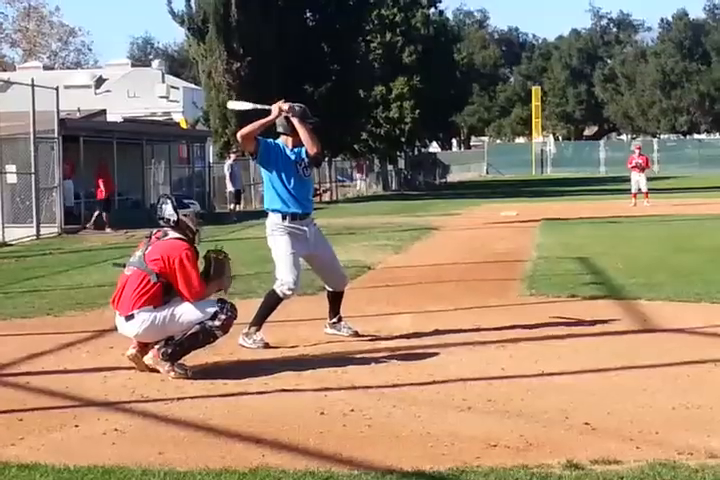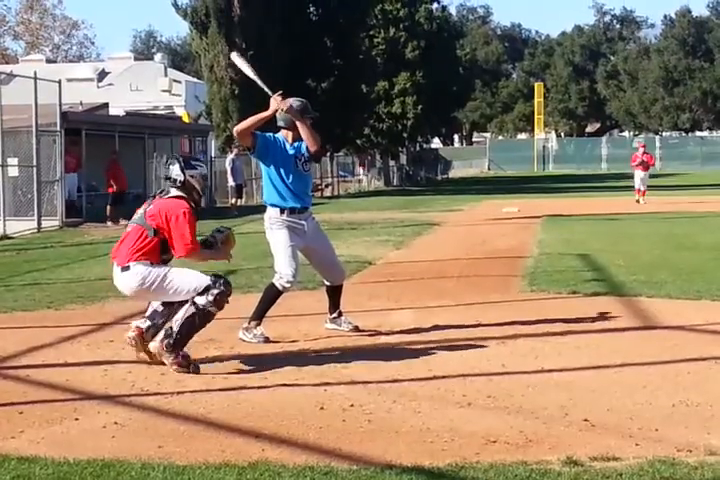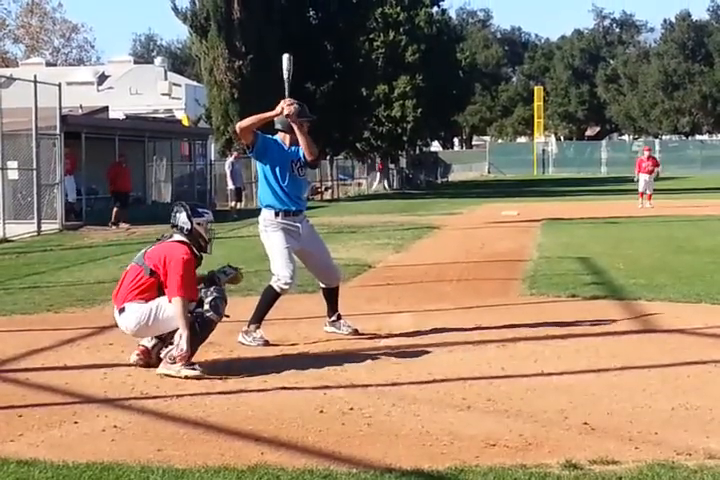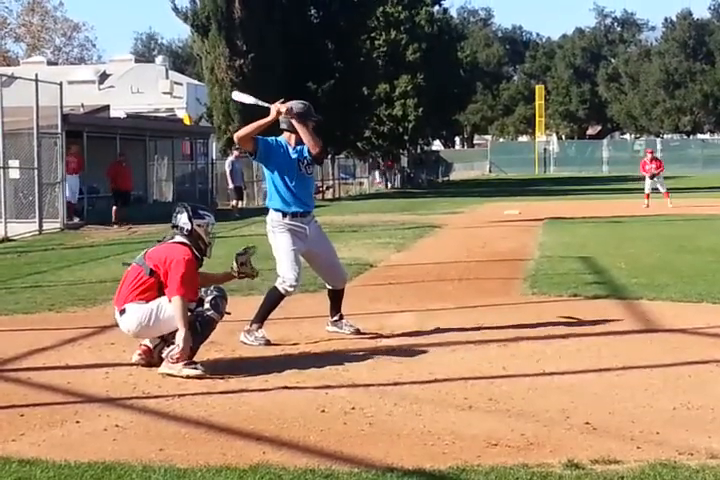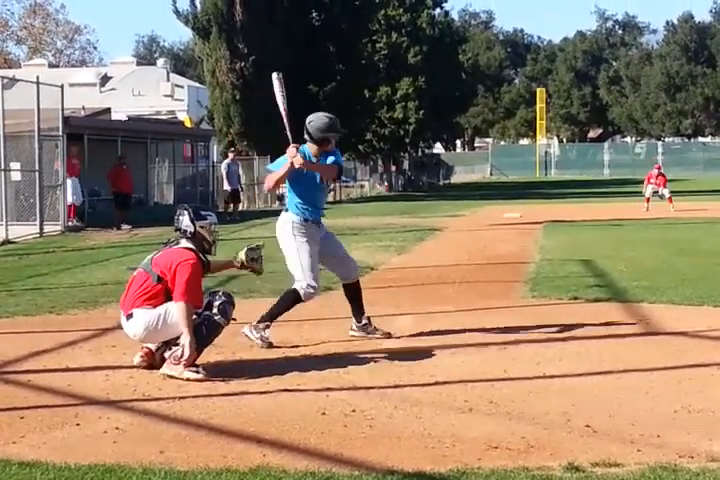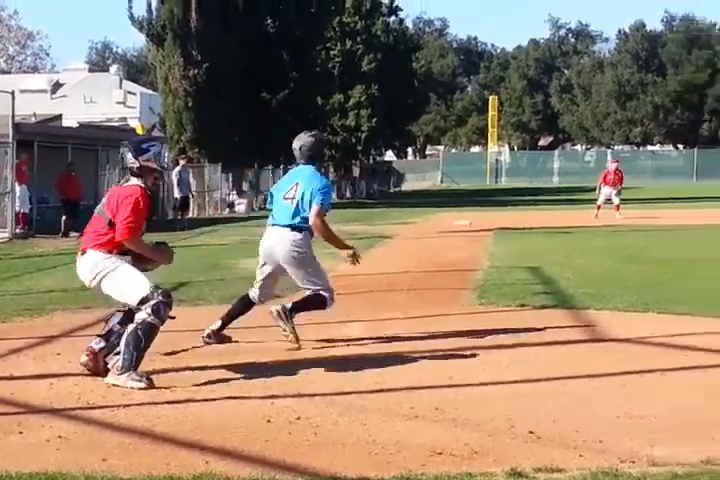
dt=0.7s
person 1, frame 1
left shoulder: (303, 152)
right shoulder: (269, 149)
left elbow: (315, 149)
right elbow: (242, 137)
left wrist: (294, 116)
right wrist: (273, 116)
left hip: (307, 224)
right hip: (281, 226)
left knee: (337, 277)
right knee: (287, 284)
left ankle: (334, 321)
right ankle: (250, 331)
person 1, frame 2
left shoulder: (304, 147)
right shoulder: (268, 143)
left elbow: (316, 148)
right elbow: (238, 132)
left wrist: (294, 115)
right wrist: (270, 112)
left hip: (306, 219)
right hip: (280, 220)
left knee: (335, 271)
right knee: (286, 276)
left ankle: (334, 316)
right ankle: (251, 326)
person 1, frame 3
left shoulder: (300, 150)
right shoulder: (266, 144)
left elbow: (313, 158)
right elbow: (241, 128)
left wrist: (293, 122)
right wrist: (276, 112)
left hip: (300, 221)
right hip: (274, 222)
left knee: (330, 272)
right knee: (284, 277)
left ankle: (333, 319)
right ankle: (250, 329)
person 1, frame 4
left shoulder: (307, 149)
right shoulder: (270, 147)
left elbow: (319, 150)
right elbow: (239, 138)
left wrist: (294, 119)
right wrist: (271, 118)
left hip: (309, 222)
right hip: (282, 223)
left knee: (337, 275)
right knee: (289, 279)
left ankle: (335, 319)
right ankle: (253, 328)
person 1, frame 5
left shoulder: (332, 156)
right shoulder: (293, 155)
left elbow: (332, 173)
right elbow: (269, 186)
left wrist: (307, 164)
right wrist: (289, 165)
left hip: (315, 226)
right hip: (294, 227)
left knee: (349, 271)
right knee: (307, 286)
left ankle: (361, 323)
right ankle: (260, 326)
person 1, frame 6
left shoulder: (285, 178)
right shoulder: (319, 181)
right elbow: (316, 222)
right wrist: (345, 247)
left hip: (270, 237)
right hip: (293, 242)
left knee: (259, 293)
right knee: (324, 298)
left ankle: (215, 330)
right ankle: (288, 312)
person 2, frame 1
left shoulder: (153, 240)
right shoulder: (181, 248)
right elbow: (196, 294)
left wrist: (208, 281)
right wrist: (219, 284)
left hip: (125, 319)
right hip: (142, 320)
left knee: (182, 302)
right knee: (225, 312)
left ankle: (143, 346)
right ankle: (164, 355)
person 2, frame 2
left shoulder: (161, 201)
right shoulder: (181, 207)
right elbow: (189, 252)
left wrist: (207, 244)
right wrist: (217, 253)
left hip: (125, 271)
right hip: (139, 273)
left knee: (178, 288)
right knee: (218, 288)
left ankle: (143, 331)
right ankle: (168, 347)
person 2, frame 3
left shoulder: (169, 245)
right shoulder: (181, 254)
right elbow: (178, 297)
left wrist: (208, 279)
right wrist: (186, 334)
left hip: (128, 313)
right hip: (137, 314)
right knee: (214, 298)
left ankle: (149, 350)
right ankle: (173, 361)
person 2, frame 4
left shoulder: (169, 247)
right shoulder: (183, 255)
left elbow: (198, 280)
right elbow: (178, 296)
left wrist: (234, 273)
right wrist: (183, 333)
left hip: (128, 314)
right hip: (138, 316)
left knee: (198, 298)
right knee: (214, 298)
left ankle: (151, 349)
right ankle: (176, 360)
person 2, frame 5
left shoulder: (174, 250)
right shoulder: (188, 258)
left elbow: (203, 268)
right elbow: (182, 301)
left wrist: (236, 263)
right wrist: (189, 339)
left hip: (133, 318)
right hip: (145, 322)
right knee: (222, 303)
left ankle: (154, 351)
right ankle: (177, 362)
person 2, frame 6
left shoulder: (123, 189)
right shoulder: (135, 193)
right elbow: (127, 238)
left wrist: (150, 252)
right wrist: (156, 254)
left hip: (94, 259)
right hip: (101, 260)
left knee: (141, 303)
right knee: (158, 301)
left ankle: (98, 353)
right ankle: (123, 370)
